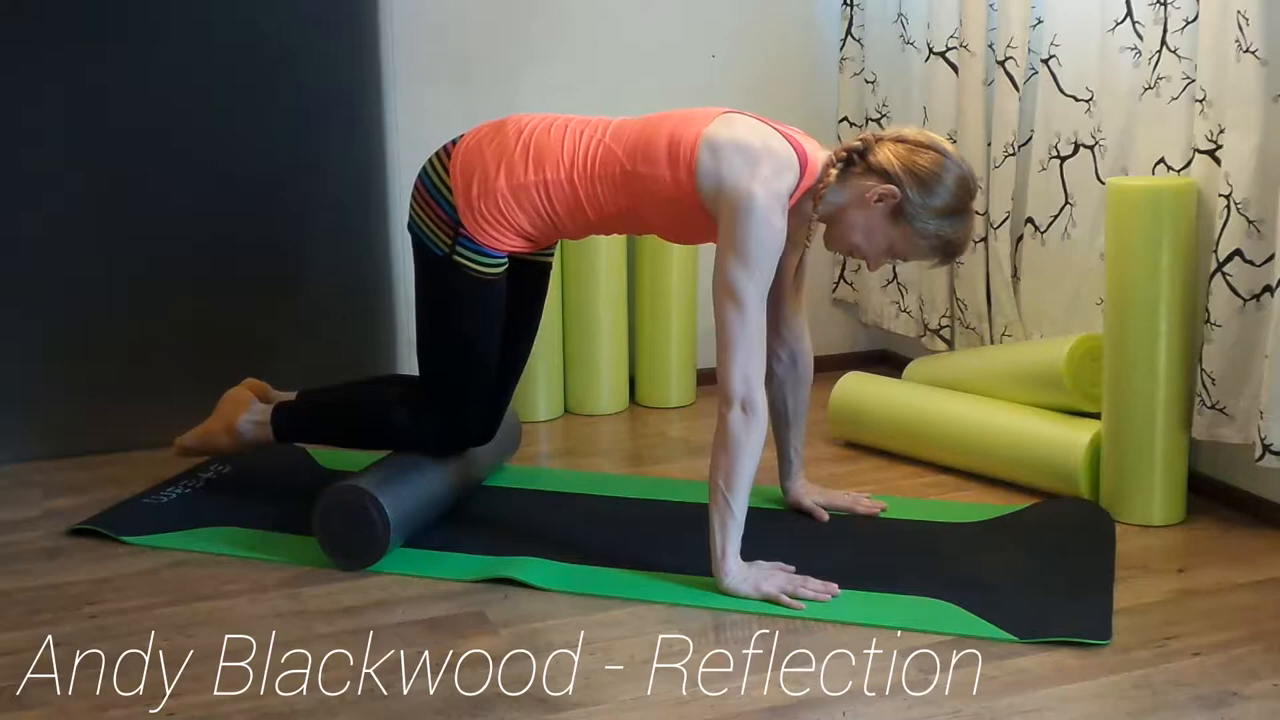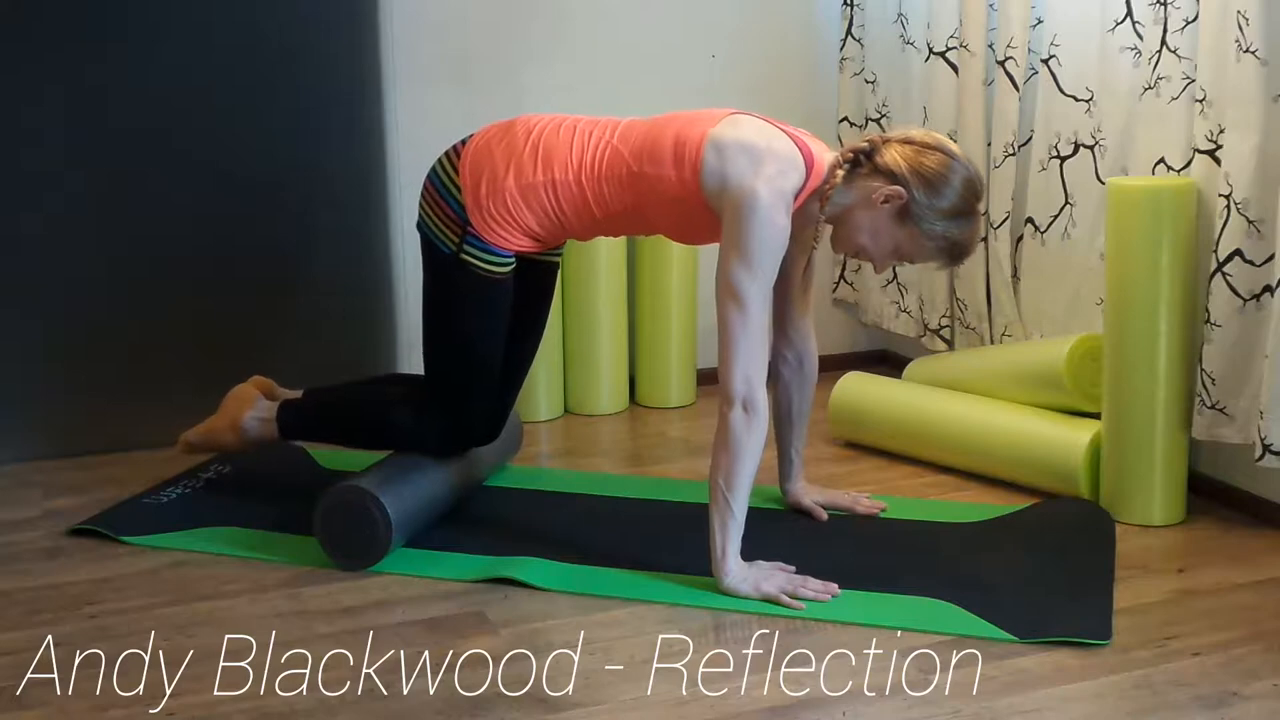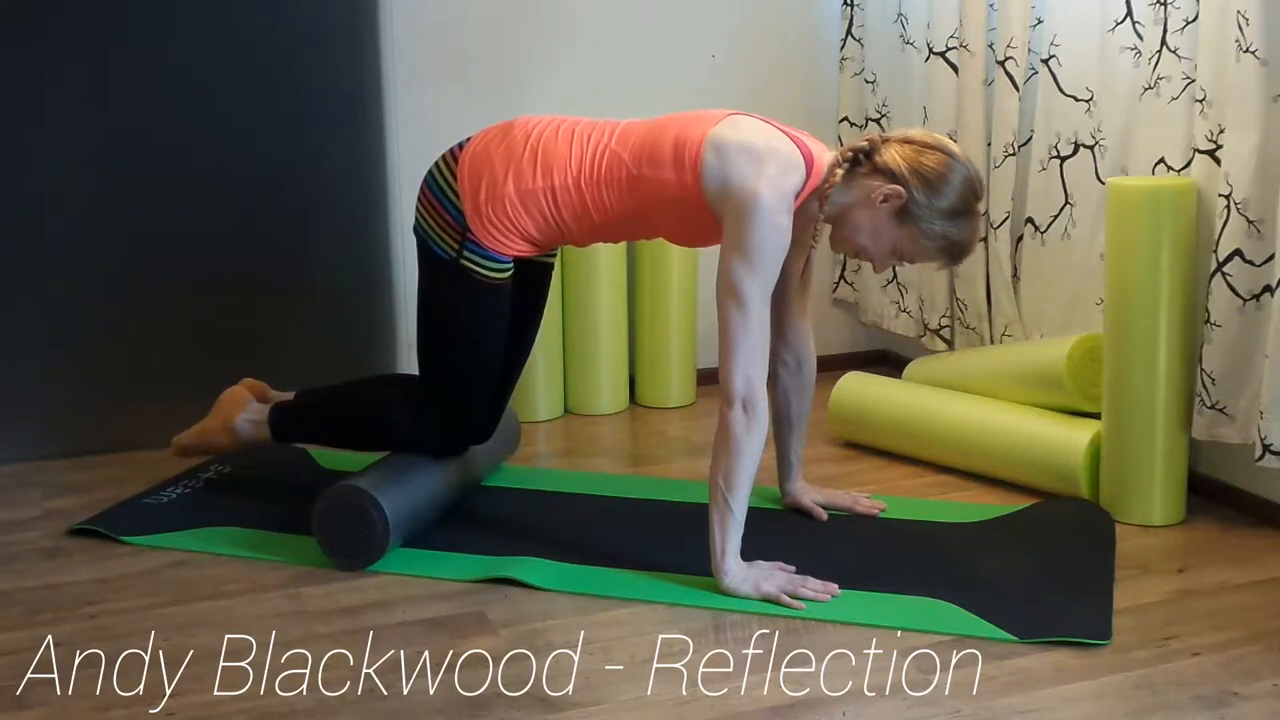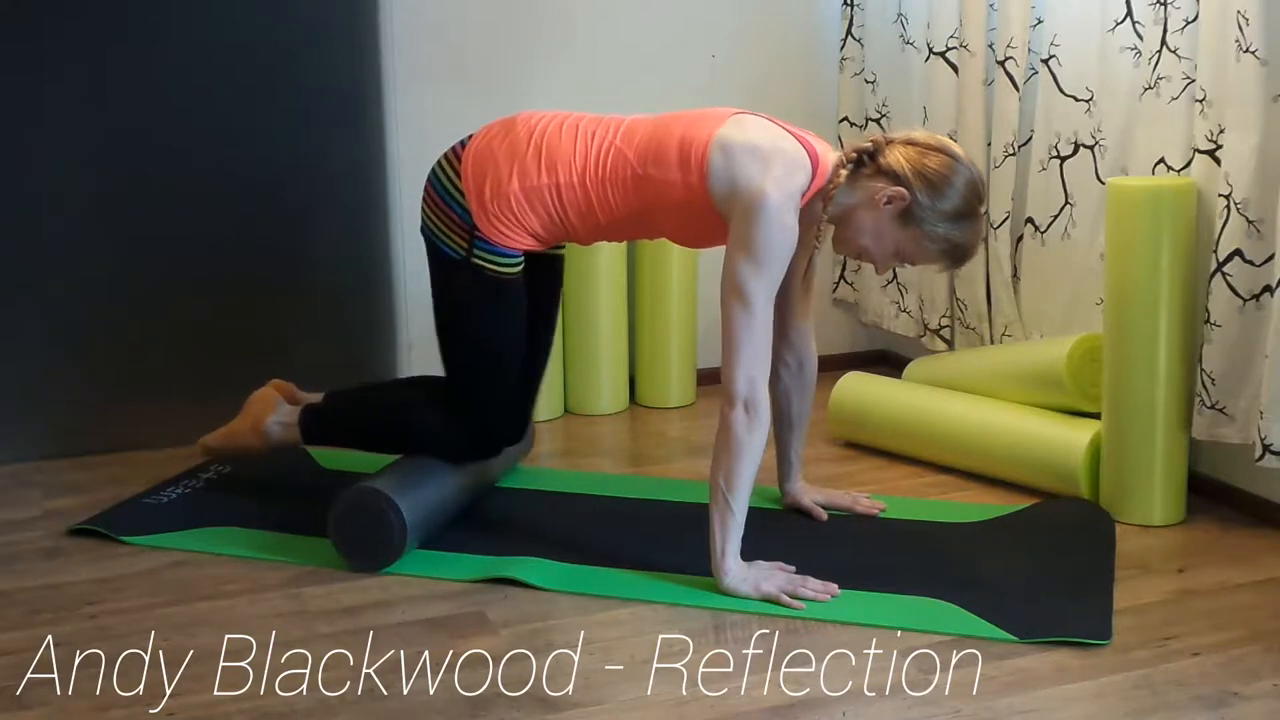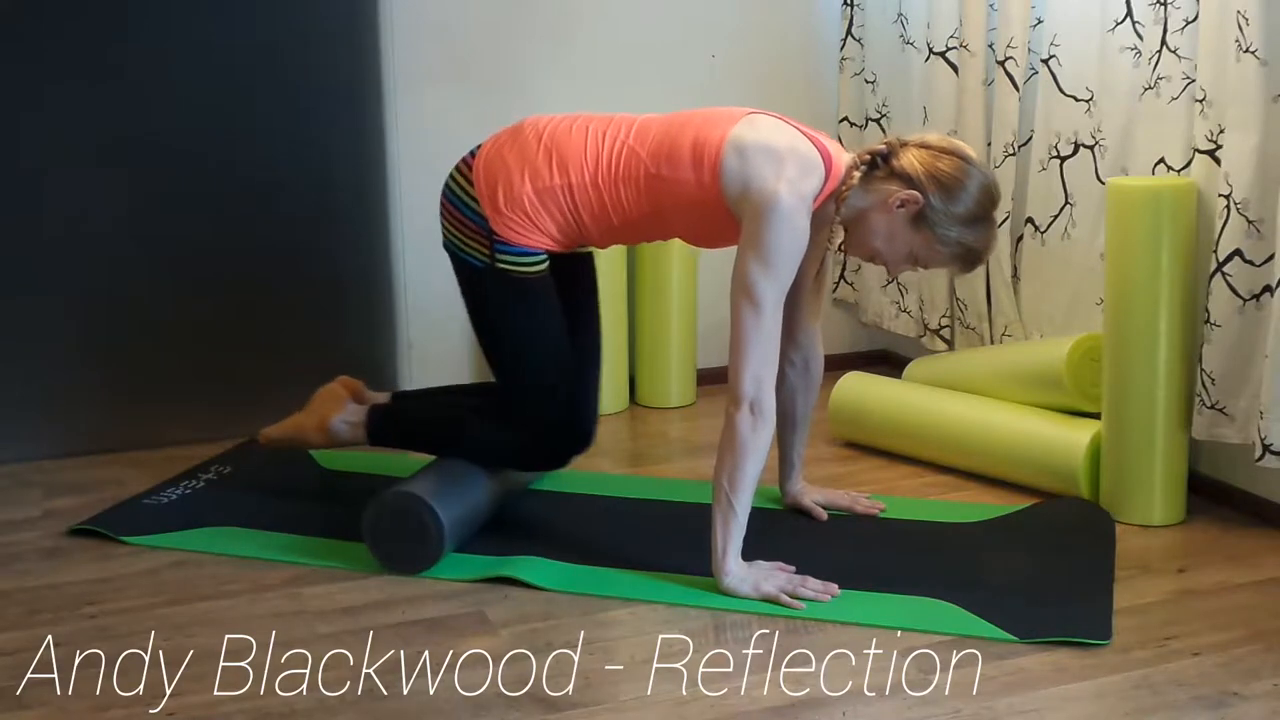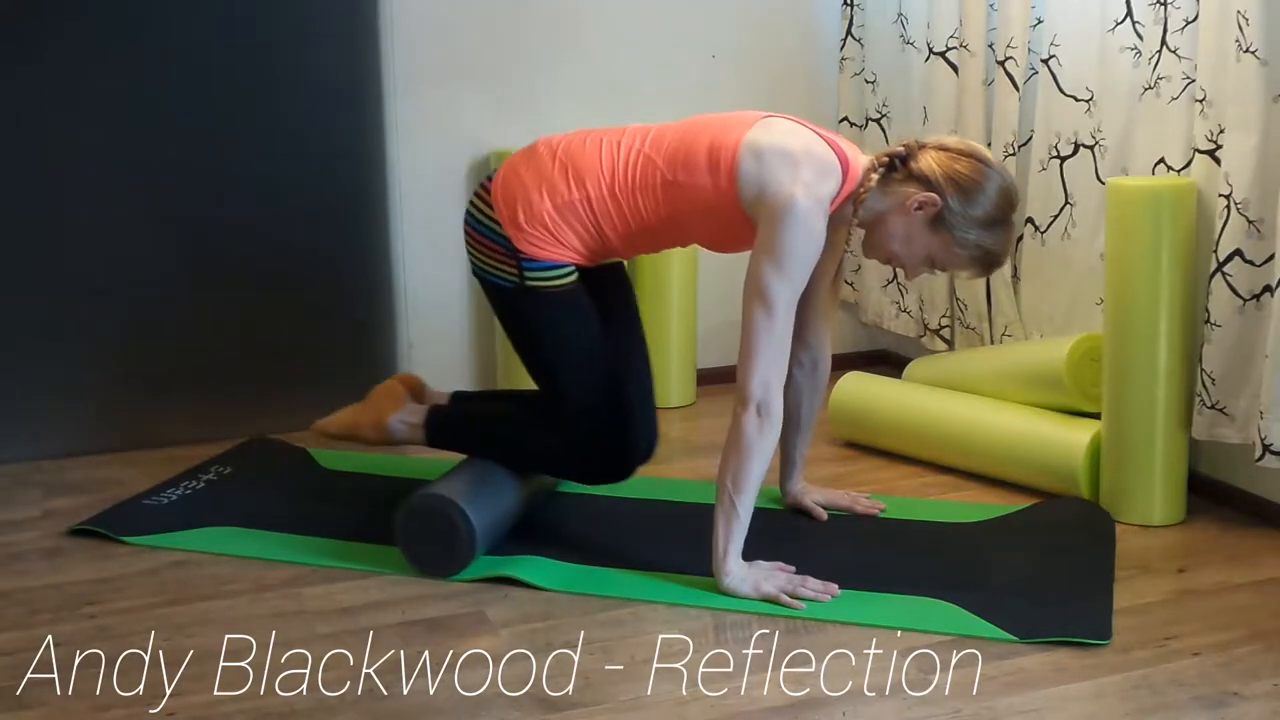
dt=0.3s
person 1, frame 1
left shoulder: (805, 181)
right shoulder: (763, 190)
left elbow: (788, 343)
right elbow: (741, 391)
left wrist: (794, 478)
right wrist: (728, 563)
left hip: (515, 201)
right hip: (474, 198)
left knee: (474, 419)
right knee: (450, 420)
left ankle: (276, 403)
right ankle: (257, 419)
person 1, frame 2
left shoulder: (812, 185)
right shoulder: (768, 191)
left elbow: (793, 345)
right elbow: (741, 393)
left wrist: (794, 481)
right wrist: (728, 565)
left hip: (524, 202)
right hip: (482, 197)
left knee: (479, 418)
right knee: (454, 421)
left ankle: (280, 400)
right ankle: (260, 417)
person 1, frame 3
left shoulder: (810, 184)
right shoulder: (770, 192)
left elbow: (791, 347)
right elbow: (744, 393)
left wrist: (793, 479)
right wrist: (729, 564)
left hip: (518, 194)
right hip: (481, 202)
left knee: (471, 416)
right knee: (448, 421)
left ankle: (273, 400)
right ankle: (253, 418)
person 1, frame 4
left shoulder: (814, 187)
right shoulder: (775, 194)
left elbow: (794, 347)
right elbow: (744, 396)
left wrist: (793, 480)
right wrist: (729, 564)
left hip: (523, 197)
right hip: (483, 200)
left knee: (499, 415)
right knee: (481, 429)
left ankle: (303, 404)
right ankle: (285, 422)
person 1, frame 5
left shoulder: (829, 187)
right shoulder: (787, 197)
left elbow: (801, 349)
right elbow: (752, 395)
left wrist: (793, 480)
right wrist: (728, 563)
left hip: (544, 199)
right hip: (501, 204)
left knee: (566, 425)
right knee: (545, 436)
left ankle: (367, 404)
right ankle: (349, 421)
person 1, frame 6
left shoulder: (840, 189)
right shoulder: (803, 198)
left elbow: (809, 352)
right elbow: (756, 396)
left wrist: (793, 481)
right wrist: (729, 564)
left hip: (573, 224)
right hip: (526, 224)
left knee: (628, 438)
right knee: (606, 450)
left ankle: (432, 406)
right ankle: (409, 420)
